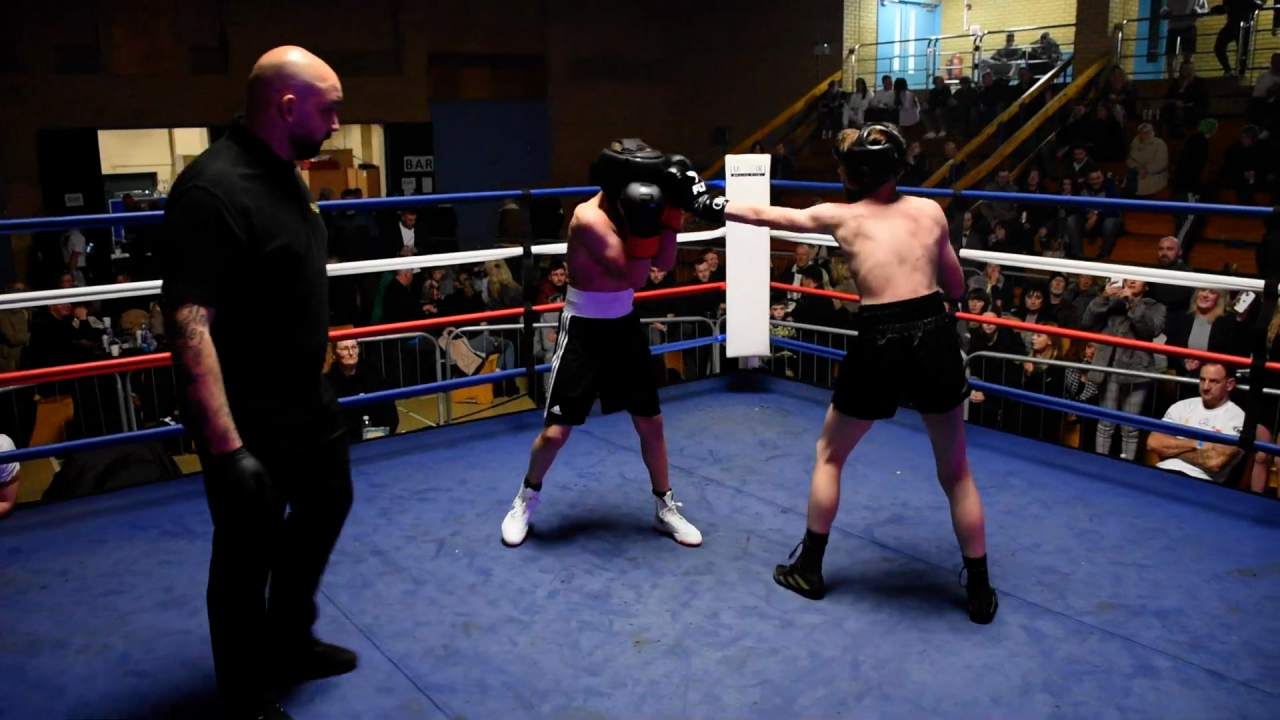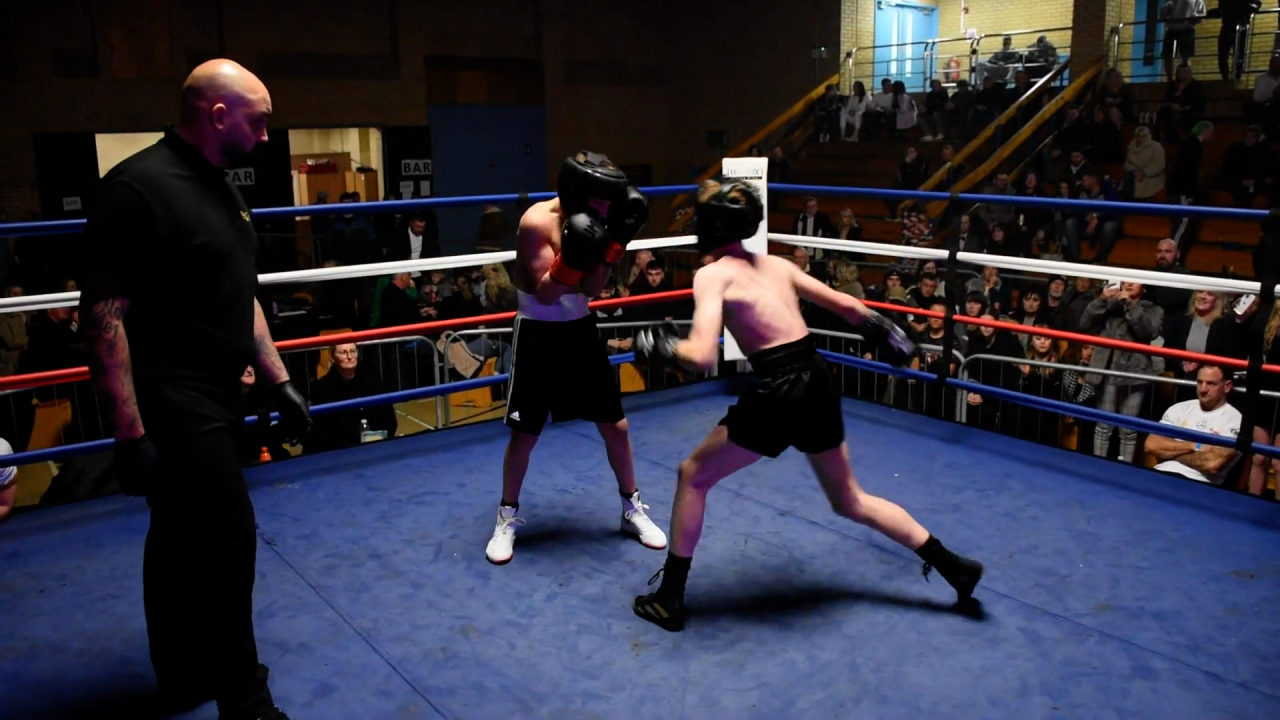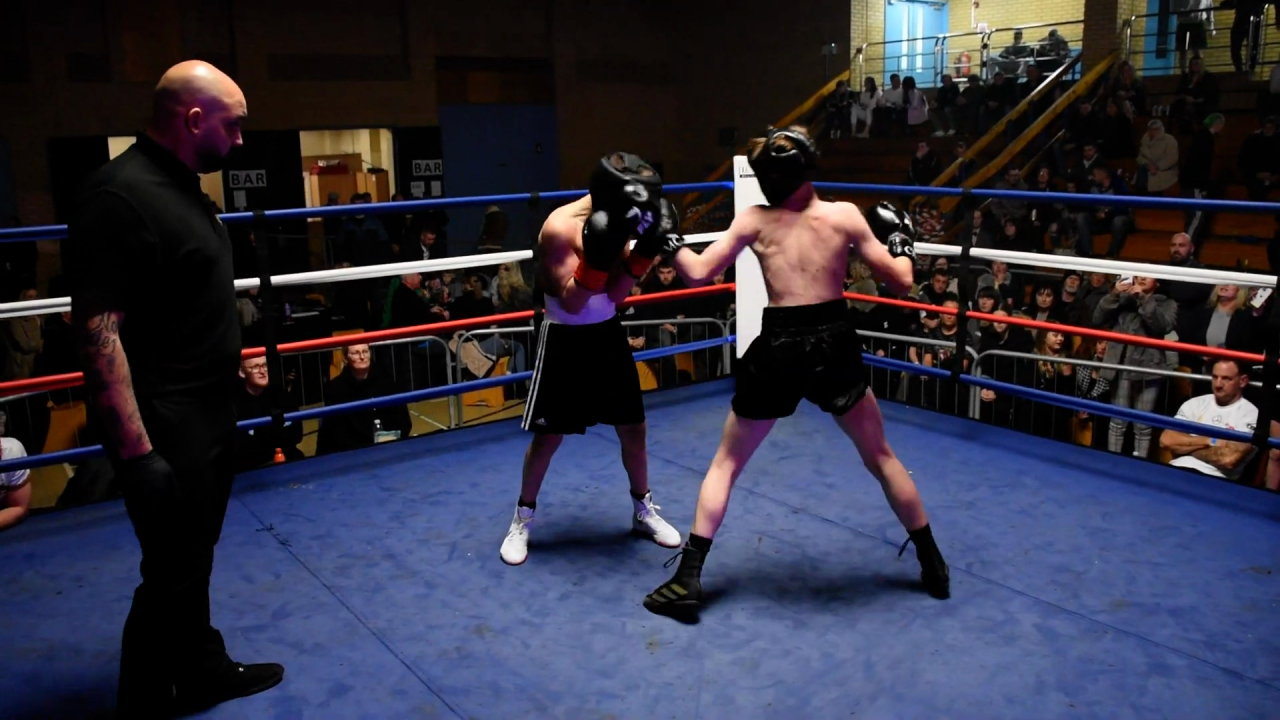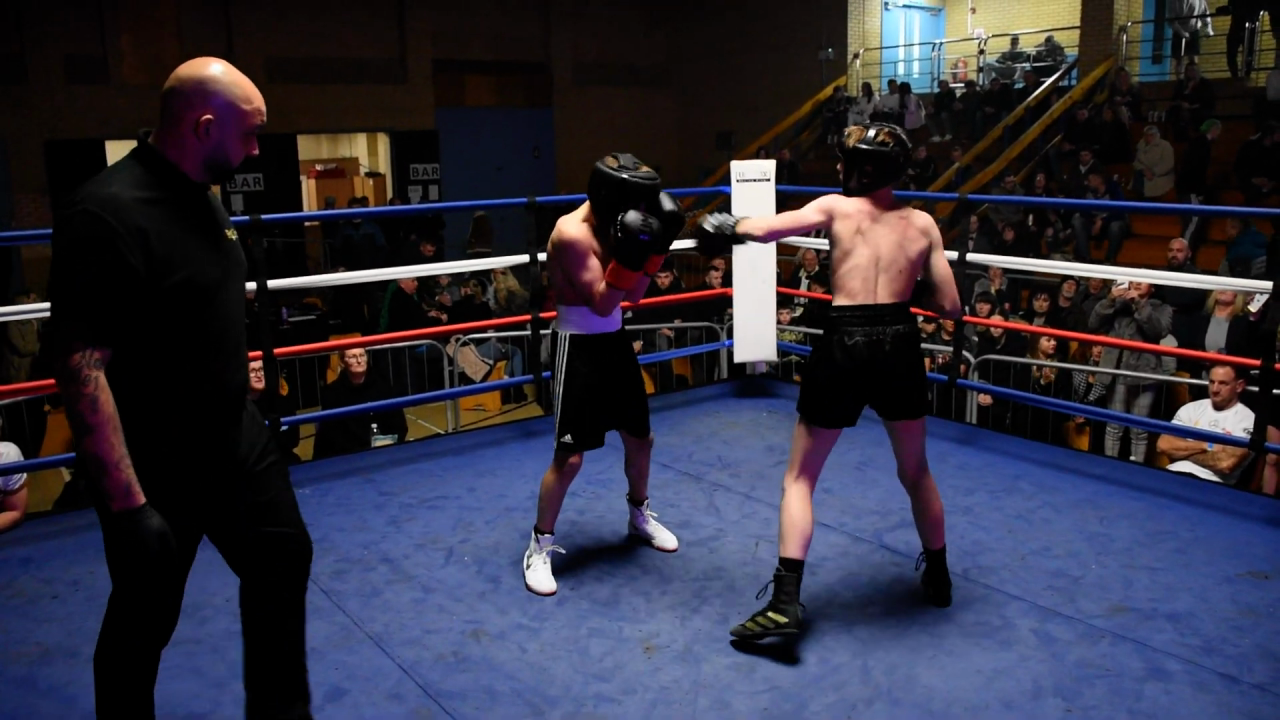
dt=0.5s
person 1, frame 1
left shoulder: (284, 175)
right shoulder: (212, 190)
right elbow: (191, 327)
right wrist: (229, 446)
left hip: (300, 392)
right hip: (247, 407)
left knee: (327, 501)
right knee: (251, 546)
left ankle: (292, 643)
person 1, frame 2
left shoulder: (218, 187)
right shoulder: (140, 187)
right elbow: (105, 315)
left wrist: (279, 381)
right wrist: (131, 431)
left hip: (213, 400)
right hip: (172, 407)
left knee: (183, 538)
right knee: (228, 541)
person 1, frame 3
left shoulder: (180, 186)
right shoulder: (120, 195)
right elbow: (98, 332)
right wrist: (136, 449)
left hip: (204, 413)
right hip: (166, 423)
left knee: (189, 553)
right knee: (175, 571)
person 1, frame 4
left shoulder: (203, 197)
right shoulder: (108, 215)
right elbow: (81, 372)
right wrist: (131, 502)
left hip: (236, 433)
right hip: (154, 458)
left knee: (282, 564)
right knee: (144, 617)
person 2, frame 1
left shoulder: (839, 217)
right shoulder: (930, 211)
left elbow: (765, 216)
right elbow: (956, 288)
left wrist: (703, 200)
left hip: (880, 345)
right hip: (935, 339)
left knee: (830, 456)
right knee: (956, 471)
left ankle: (809, 569)
right ankle: (979, 588)
person 2, frame 2
left shoulder: (713, 277)
right shoulder: (776, 265)
left elbow: (701, 357)
right elbow: (844, 305)
left wrist: (661, 345)
right wrist: (883, 327)
left hip: (777, 394)
right hip: (815, 388)
left knee: (692, 477)
right knee: (849, 499)
left ankle: (670, 596)
right ankle: (951, 566)
person 2, frame 3
left shoulder: (753, 220)
right shoulder: (845, 215)
left elbow: (698, 274)
right elbow: (901, 282)
left wrist: (663, 236)
right wrist: (899, 235)
left hip: (779, 348)
right hip: (834, 344)
left knee: (726, 462)
right knee: (879, 456)
left ankle: (688, 578)
right ankle: (931, 563)
person 2, frame 4
left shoulder: (838, 209)
right shoulder: (923, 224)
left elbow: (764, 227)
right elbow: (949, 305)
left wrist: (717, 229)
left hip: (843, 352)
right hip: (901, 348)
left knee: (799, 479)
right knee: (915, 474)
left ankle: (784, 606)
right ankle: (937, 578)
person 3, frame 1
left shoulder: (632, 210)
right shoulder: (589, 218)
left elbow: (664, 264)
right elbow: (635, 278)
left wrist: (671, 209)
right wrist: (642, 227)
left hip: (625, 325)
right hip: (584, 330)
left knee: (651, 423)
right knee: (556, 431)
left ankle: (665, 507)
right ankle: (526, 499)
person 3, frame 2
left shoulder: (589, 222)
right shoulder: (536, 221)
left elbow: (593, 289)
right elbow: (547, 293)
left wrist: (618, 239)
right wrist: (573, 257)
left hip: (580, 330)
right hip: (538, 334)
left knee: (616, 427)
right knee: (524, 434)
left ankle: (632, 509)
right ankle: (507, 519)
person 3, frame 3
left shoulder: (615, 224)
right shoulder: (560, 227)
left elbow: (616, 294)
right elbow: (571, 302)
left wrist: (645, 248)
right wrist: (595, 258)
left hip: (607, 332)
right hip: (565, 338)
left knee: (634, 429)
right knee: (547, 438)
left ankle: (644, 510)
right ankle: (523, 519)
person 3, frame 4
left shoulder: (613, 226)
right shoulder: (572, 233)
left elbow: (633, 296)
right elbow: (602, 305)
left wrist: (654, 245)
right wrist: (627, 259)
left hip: (614, 342)
right hip: (579, 348)
left knee: (639, 437)
right knee: (570, 457)
left ankle: (638, 513)
right ankle: (540, 546)
